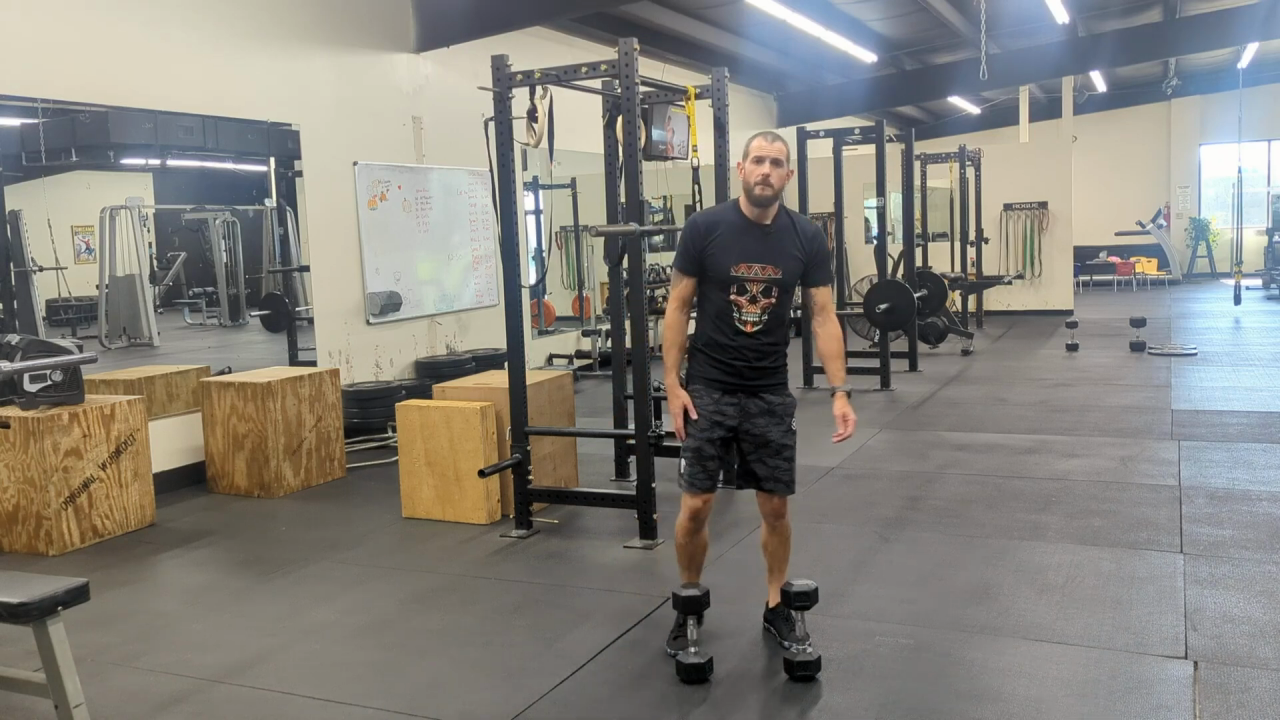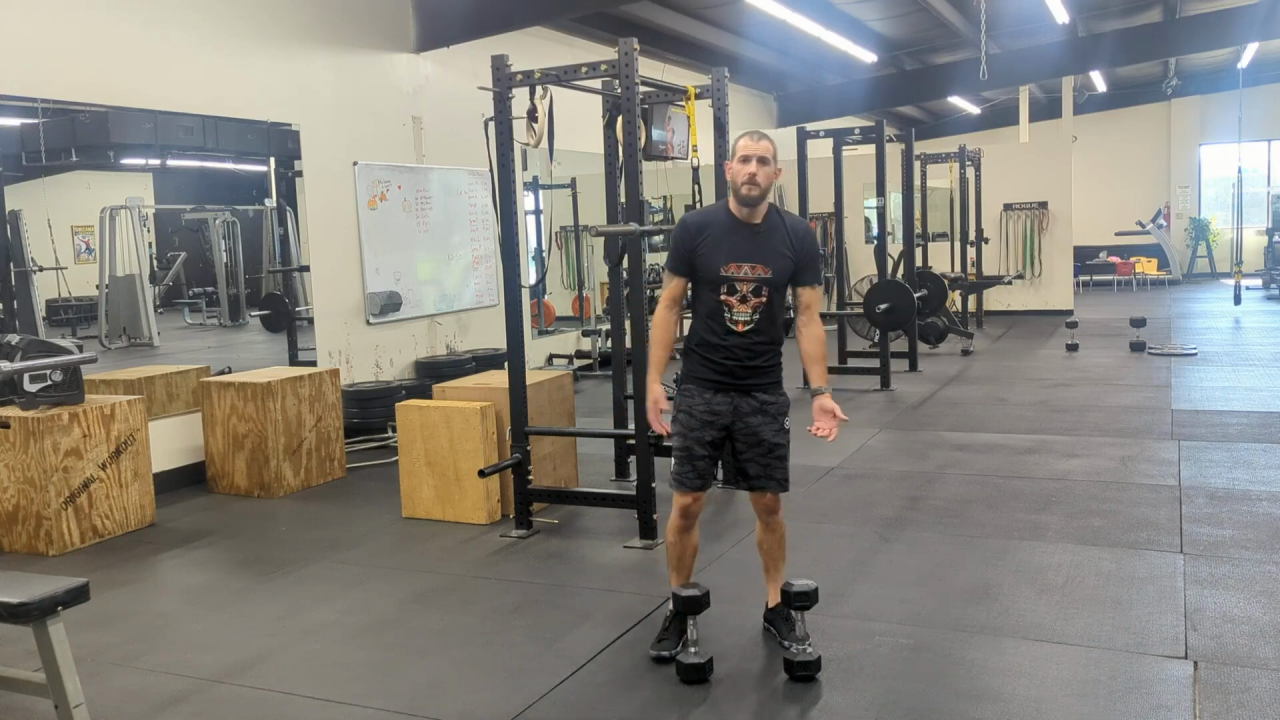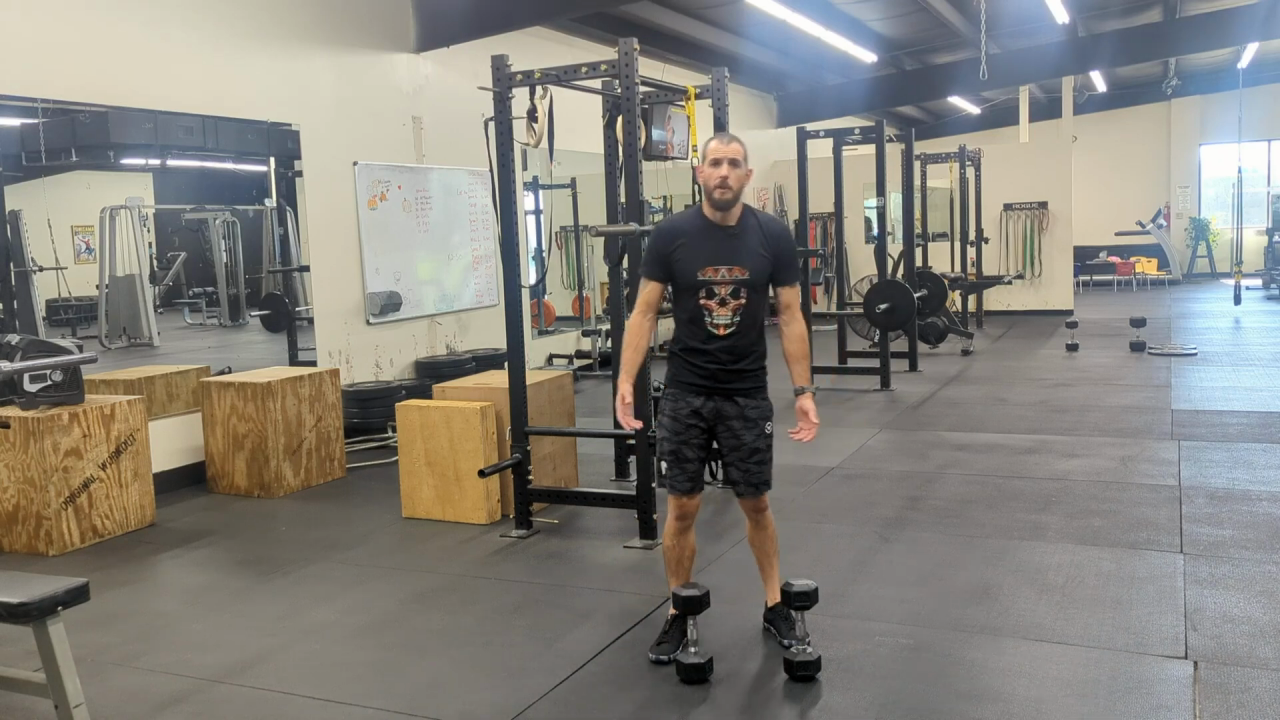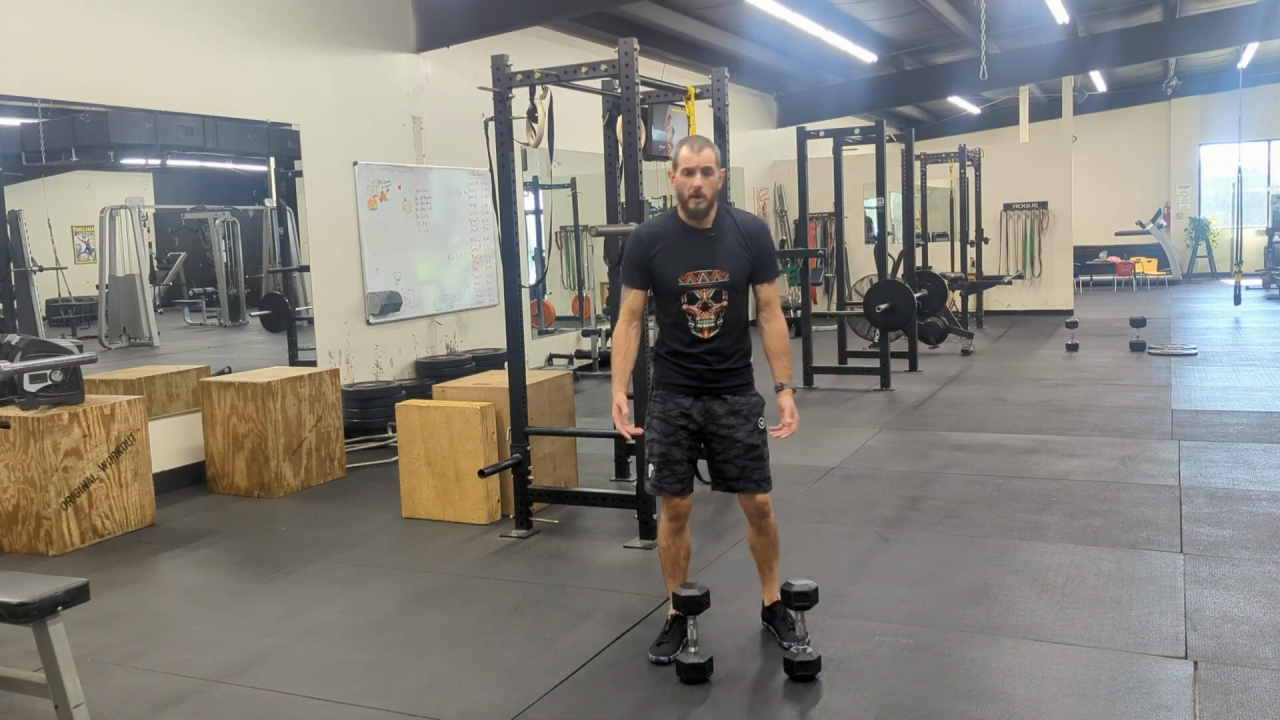
dt=0.2s
person 1, frame 1
left shoulder: (807, 237)
right shoulder: (705, 227)
left elbow: (823, 318)
right elbow: (677, 308)
left wrist: (840, 392)
right wrist: (673, 384)
left hip: (770, 393)
right hip: (709, 389)
left knee: (775, 508)
right knee: (695, 506)
left ankle: (775, 605)
person 1, frame 2
left shoulder: (797, 236)
right shoulder: (695, 228)
left elbow: (808, 318)
right elbow: (668, 307)
left wrist: (820, 391)
right wrist: (655, 381)
left hip: (764, 393)
right hip: (700, 389)
left knee: (768, 504)
right knee: (686, 505)
left ankle: (775, 605)
right ankle: (678, 611)
person 1, frame 3
left shoulder: (773, 235)
right shoulder: (670, 234)
left elbow: (790, 316)
right elbow: (645, 312)
left wrist: (803, 391)
right wrist: (625, 382)
left hip: (747, 395)
right hip: (686, 393)
left knee: (756, 505)
right knee: (682, 508)
left ankle: (775, 605)
right ankle: (678, 614)
person 1, frame 4
left shoulder: (750, 232)
right shoulder: (648, 240)
left elbow: (770, 312)
right elbow: (630, 321)
left wrist: (784, 387)
right wrist: (619, 391)
left hip: (736, 394)
right hip: (672, 396)
left knee: (758, 505)
right knee: (674, 509)
left ankle: (773, 603)
right ankle: (679, 615)
